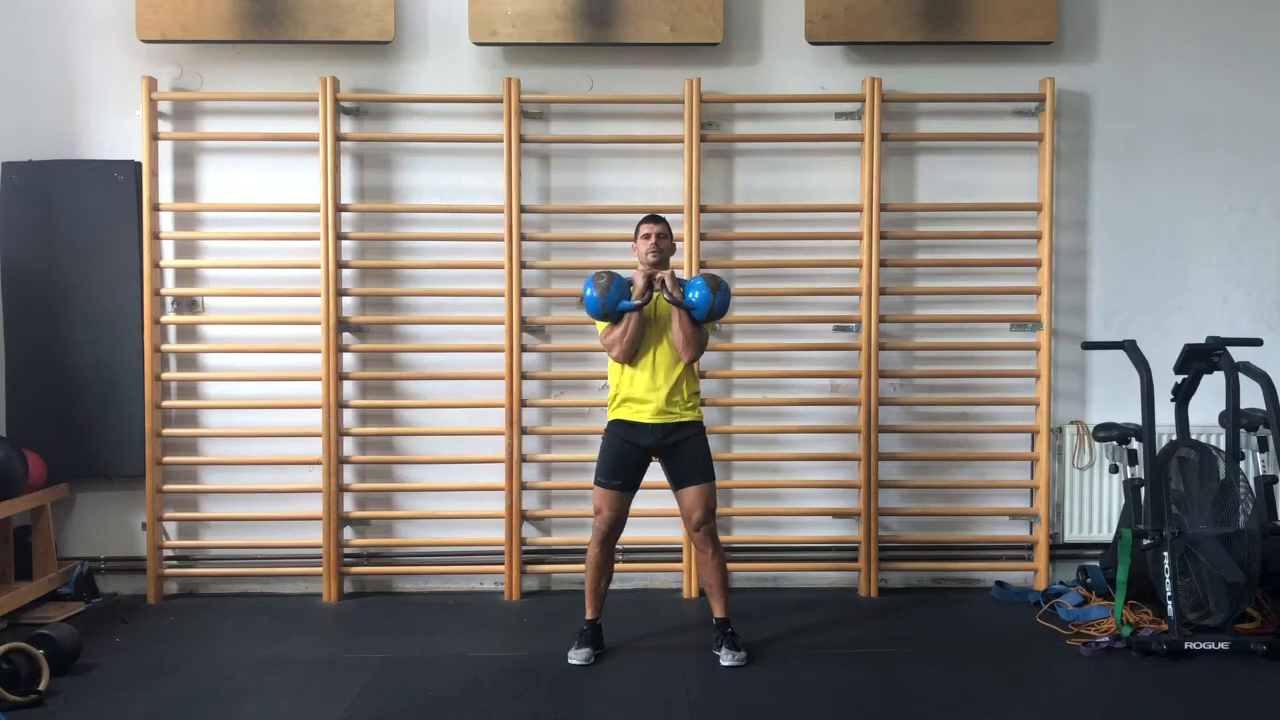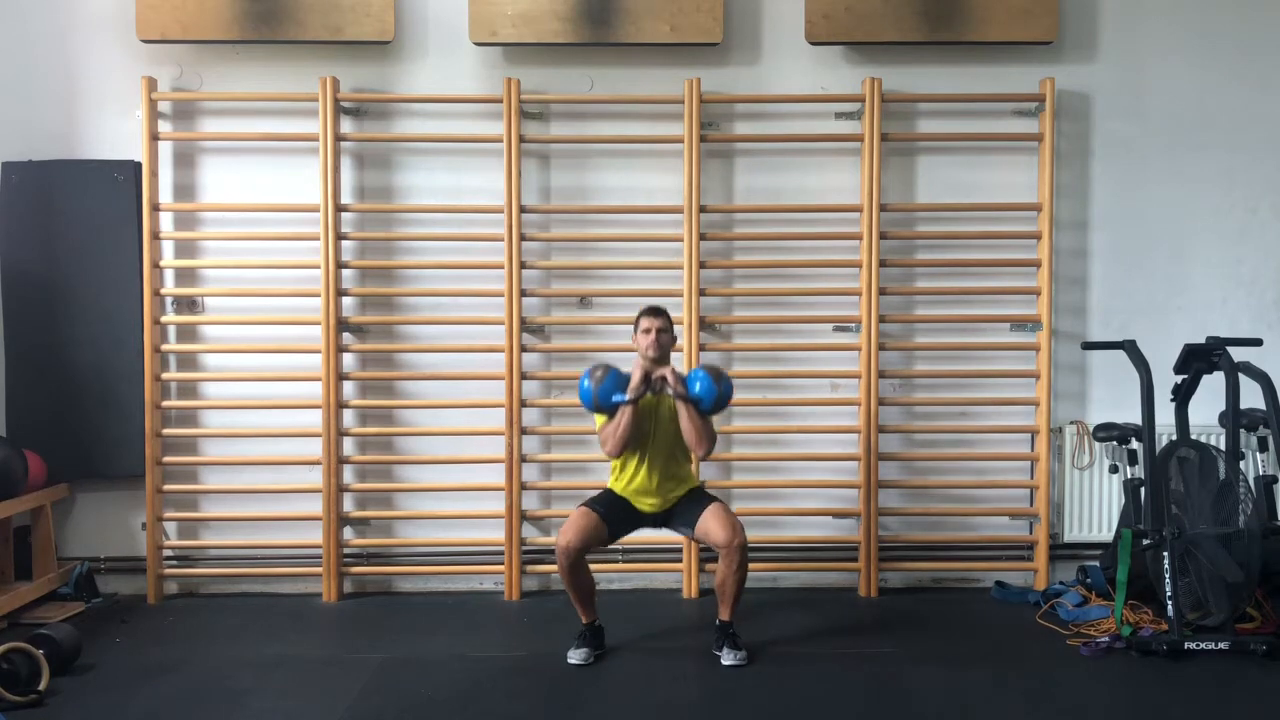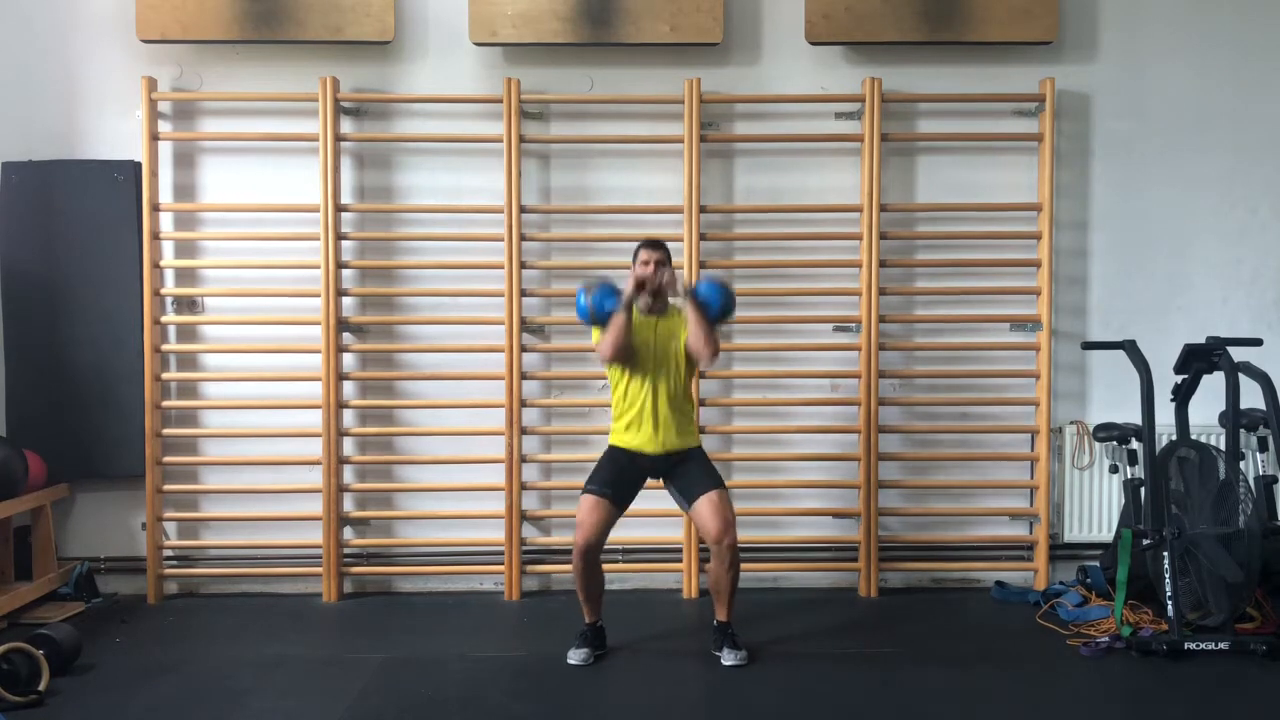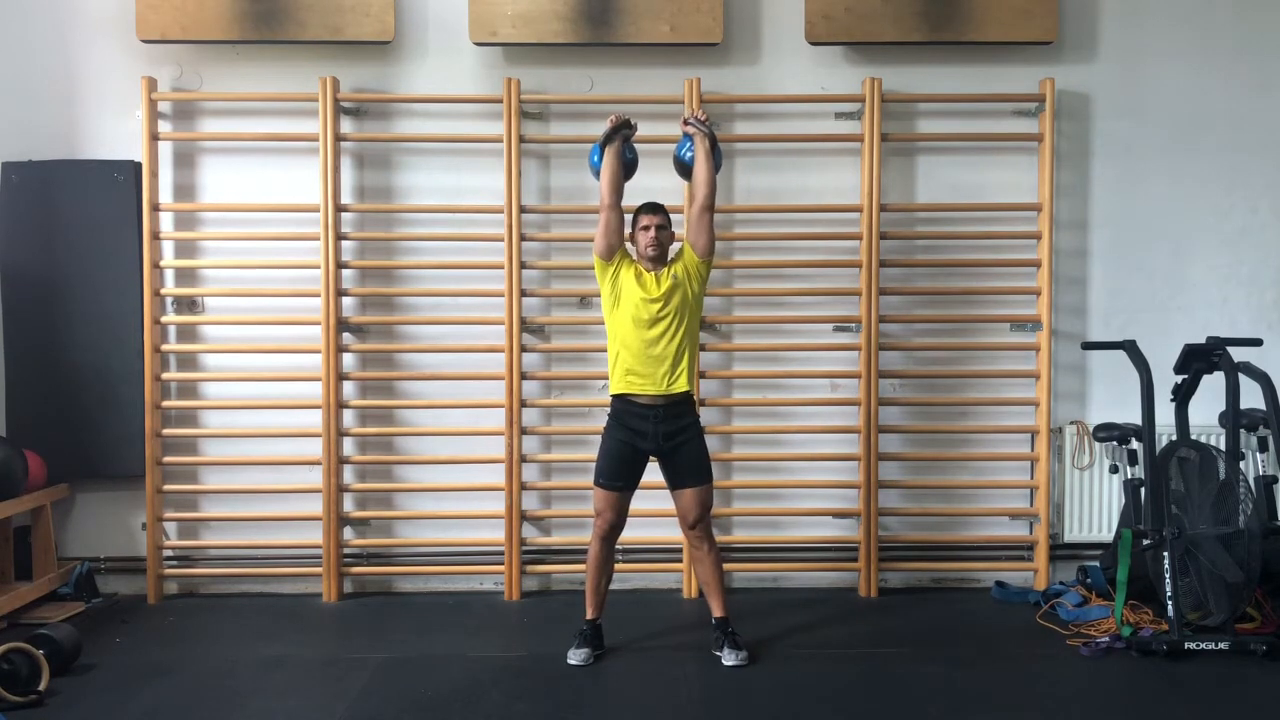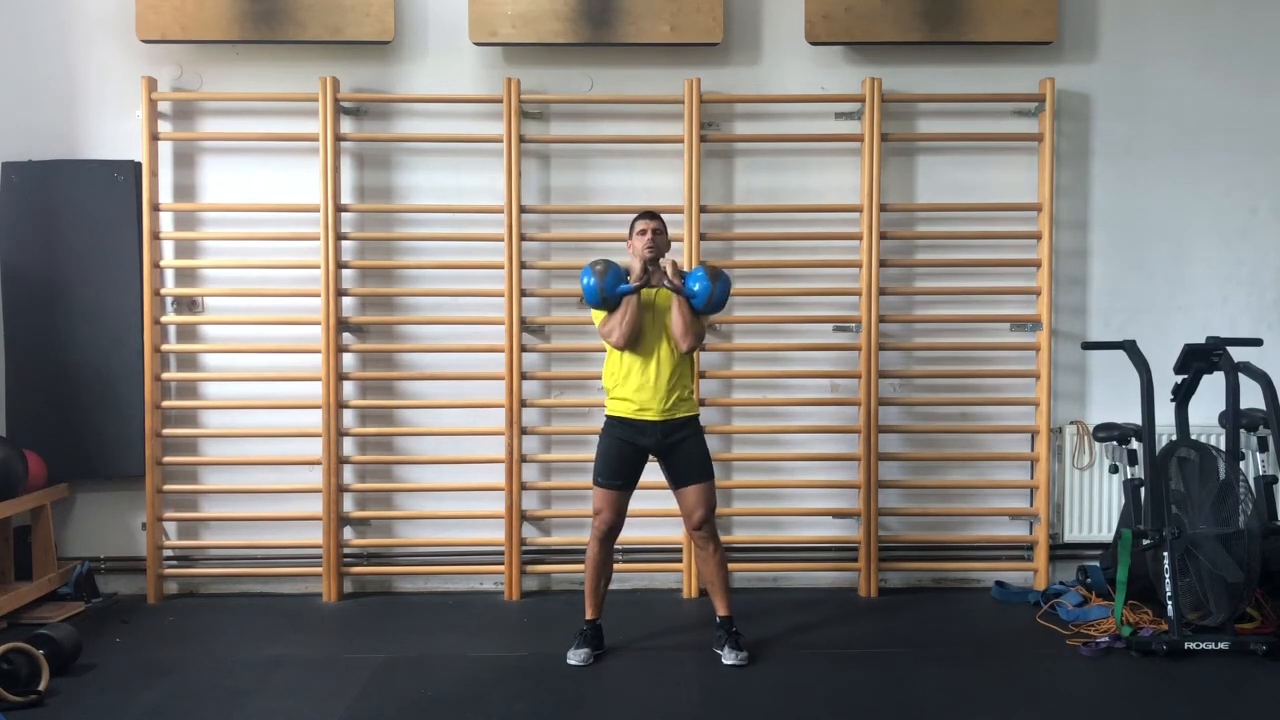
dt=1s
person 1, frame 1
left shoulder: (690, 293)
left elbow: (690, 353)
right elbow: (619, 352)
left wrist: (674, 295)
right wrist: (638, 295)
left hip: (682, 424)
right hip: (627, 423)
left knee: (702, 528)
right knee: (605, 529)
left ankle: (723, 628)
right ankle: (591, 628)
person 1, frame 2
left shoulder: (689, 387)
left elbow: (702, 449)
right elbow: (612, 449)
left wrist: (679, 391)
right wrist: (633, 390)
left hip: (679, 496)
right hip: (625, 497)
left knee: (733, 539)
right knee: (568, 544)
left ankle: (724, 630)
right ankle: (590, 629)
person 1, frame 3
left shoulder: (687, 321)
right shoulder: (615, 321)
left elbow: (708, 356)
right elbow: (609, 353)
left wrist: (686, 298)
right wrist: (628, 302)
left hip: (682, 450)
right hip: (626, 449)
left knee: (723, 536)
right knee: (585, 541)
left ankle: (723, 630)
right ankle: (592, 630)
person 1, frame 4
left shoulder: (690, 272)
right shoulder: (615, 272)
left elbow: (704, 204)
right elbow: (608, 204)
left wrist: (700, 138)
right wrist: (614, 141)
left hip: (679, 415)
right hip: (627, 415)
left knee: (698, 526)
right knee: (606, 527)
left ankle: (722, 627)
right ankle: (591, 628)
person 1, frame 5
left shoulder: (685, 292)
left elbow: (688, 343)
right elbow: (619, 339)
left wrist: (676, 286)
right wrist: (635, 283)
left hip: (679, 422)
right hip: (624, 422)
left knee: (703, 527)
right knee: (603, 529)
left ankle: (725, 627)
right ankle: (591, 629)
